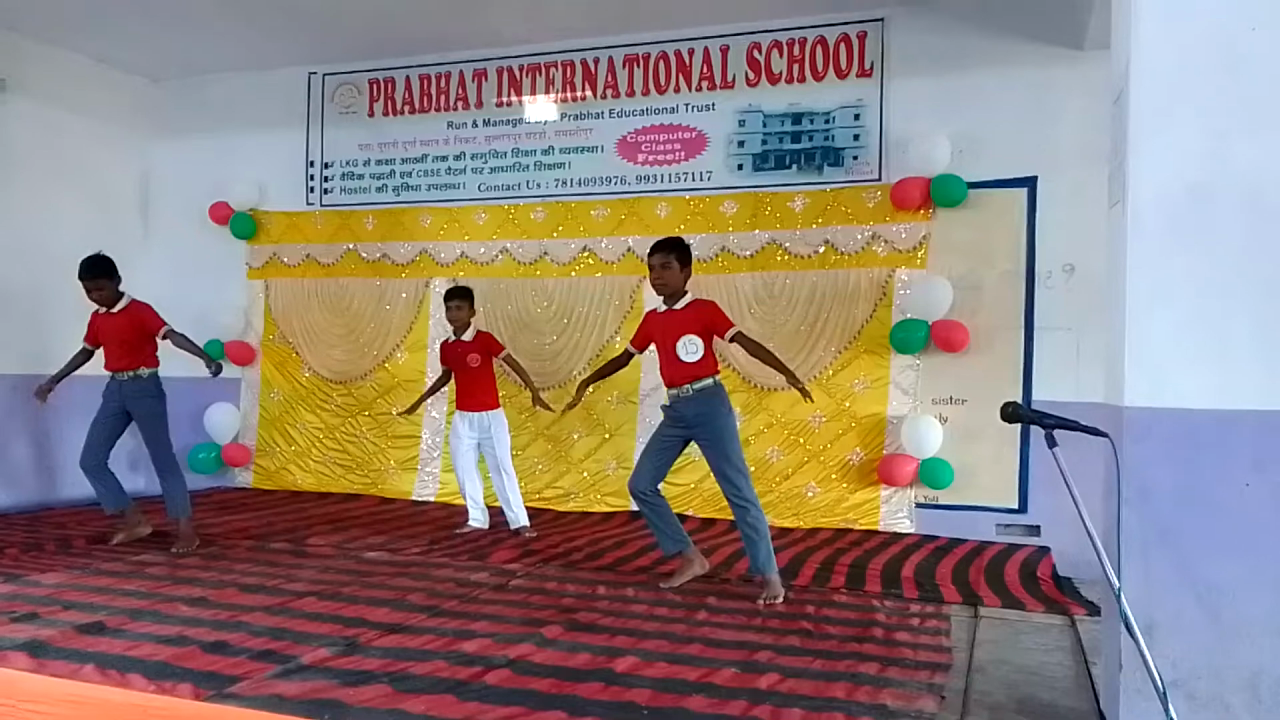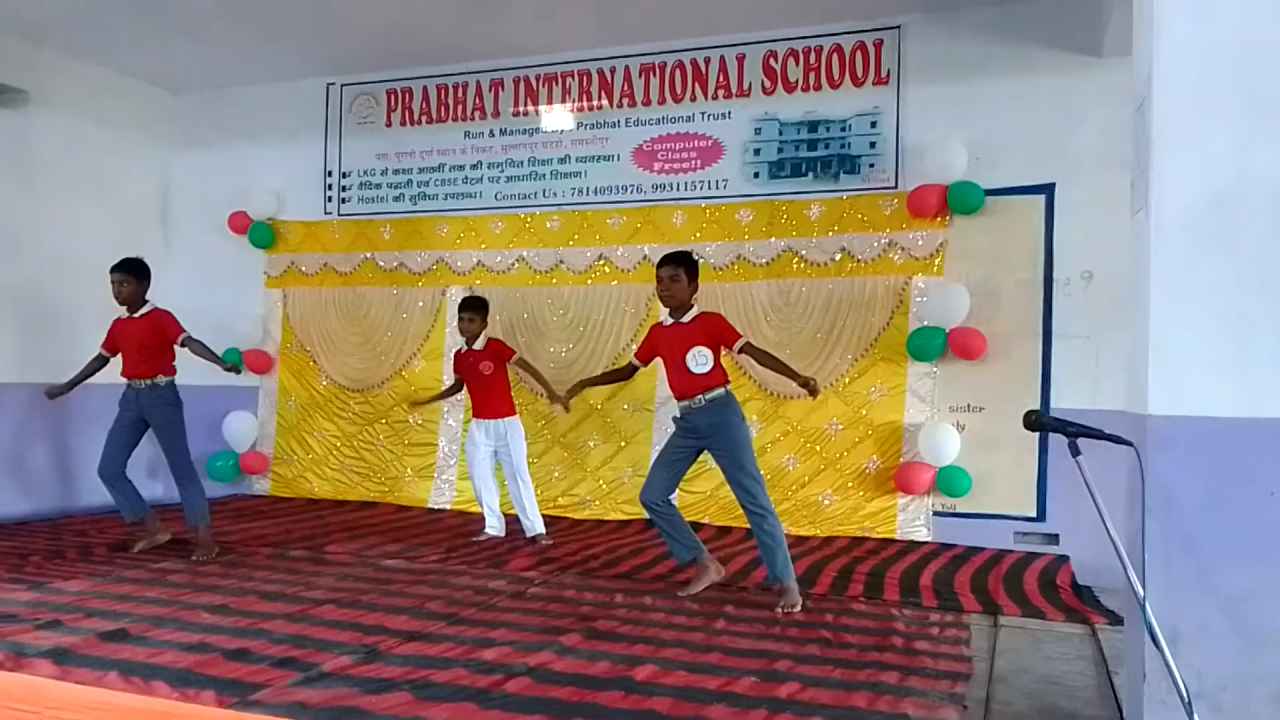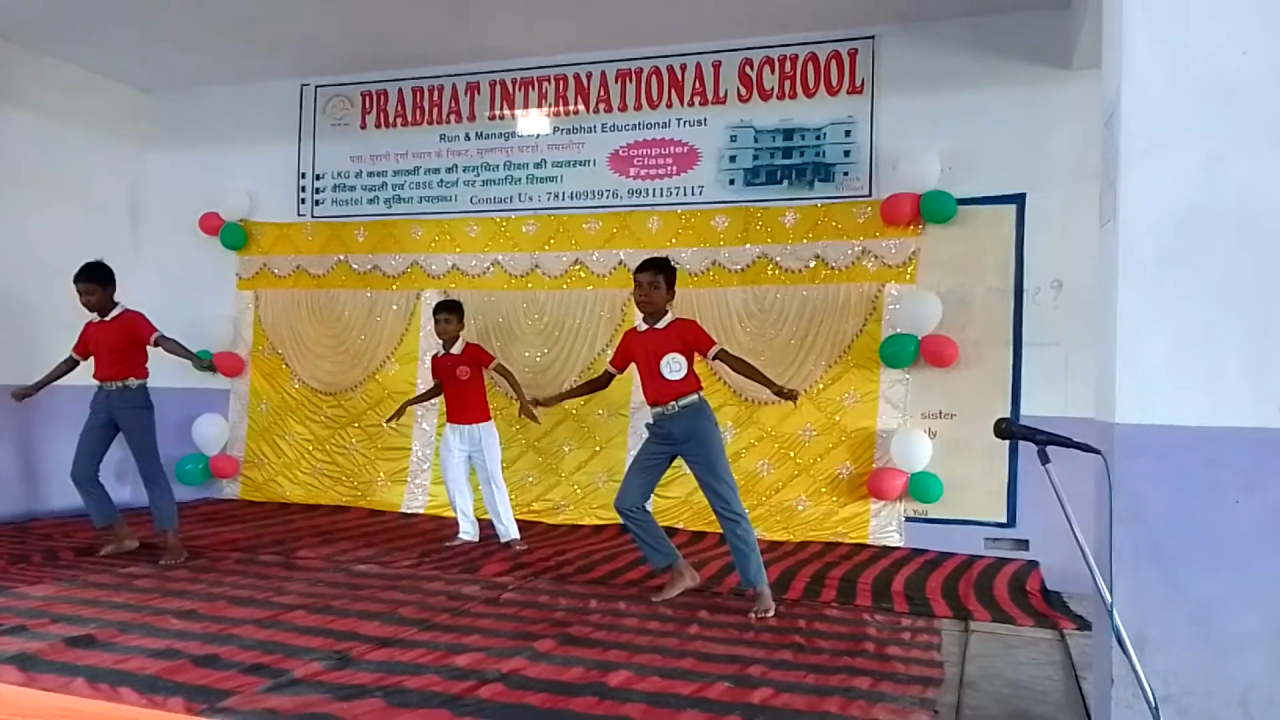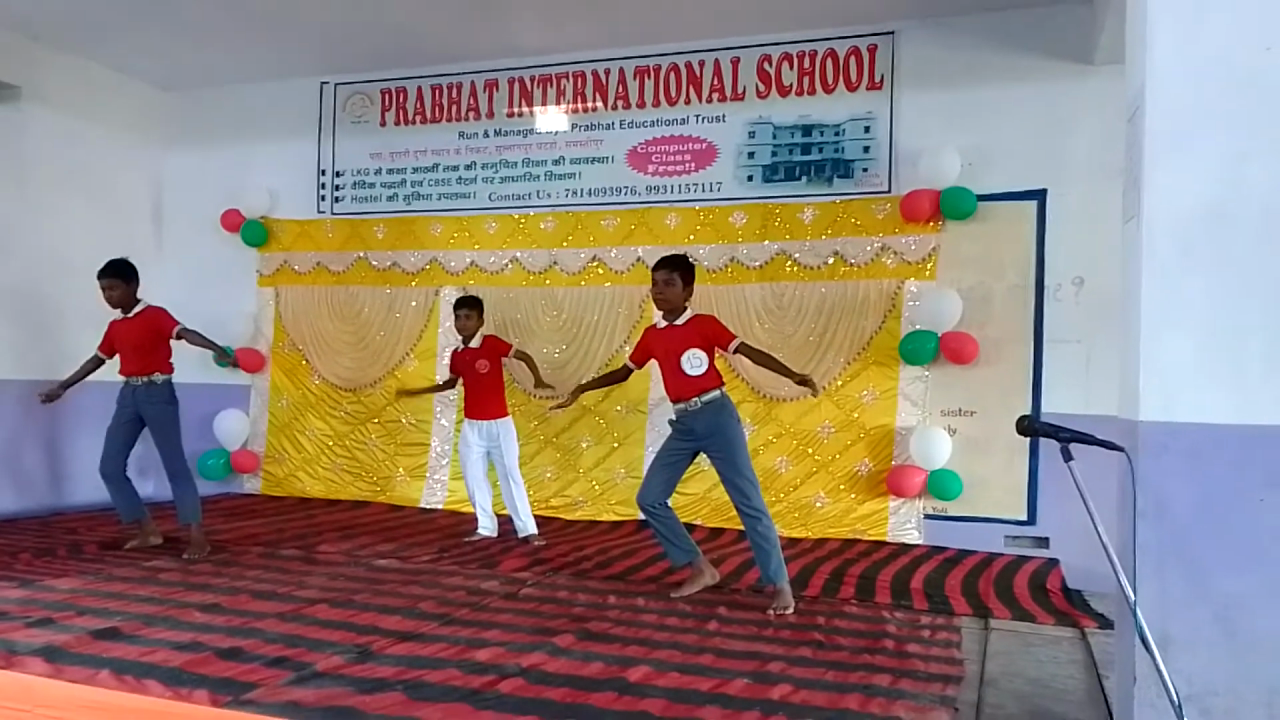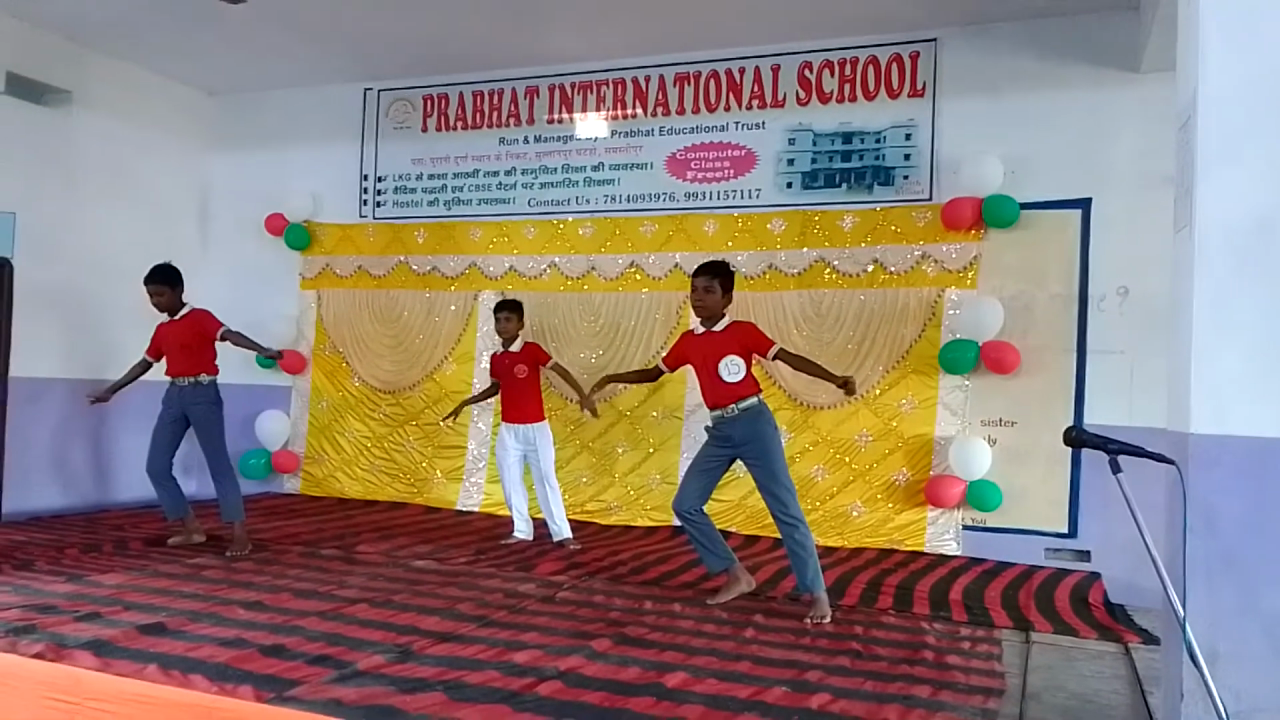
dt=1s
person 1, frame 1
left shoulder: (705, 310)
right shoulder: (651, 319)
left elbow: (747, 343)
right elbow: (624, 357)
left wrist: (789, 375)
right wrist: (585, 383)
left hip: (709, 404)
right hip: (675, 410)
left knee: (738, 491)
right knee: (640, 484)
left ankle: (770, 576)
right ankle: (690, 558)
person 1, frame 2
left shoulder: (712, 322)
right shoulder: (657, 333)
left elbow: (755, 352)
right elbow: (628, 370)
left wrist: (798, 378)
right wrist: (585, 384)
left hip: (721, 414)
right hip: (687, 422)
left knee: (754, 500)
right knee: (652, 495)
left ankle: (788, 583)
right ankle: (705, 565)
person 1, frame 3
left shoulder: (686, 329)
right shoulder: (631, 338)
left elbow: (729, 359)
right elbow: (603, 380)
left wrist: (773, 386)
right wrist: (559, 398)
left hip: (695, 420)
right hip: (660, 428)
left knee: (727, 506)
right knee: (627, 502)
left ankle: (761, 589)
right ankle: (680, 571)
person 1, frame 4
left shoulder: (706, 324)
right shoulder: (651, 335)
left elbow: (750, 352)
right elbow: (623, 372)
left wrist: (794, 376)
right wrist: (581, 389)
left hip: (717, 416)
right hip: (683, 424)
left knee: (748, 502)
right knee: (649, 498)
left ankle: (780, 586)
right ankle: (700, 569)
person 1, frame 5
left shoulder: (744, 331)
right shoulder: (688, 341)
left elbow: (790, 358)
right elbow: (654, 373)
left wrist: (835, 379)
right wrist: (611, 379)
left hip: (754, 423)
right hip: (719, 431)
left knee: (785, 509)
right knee: (685, 504)
left ankle: (817, 594)
right ankle: (736, 576)
person 2, frame 1
left shoulder: (140, 311)
right shoulder: (96, 318)
left elbow: (172, 335)
right elbow: (86, 352)
left wrist: (206, 357)
right wrist: (53, 381)
left hip: (144, 388)
right hip: (114, 390)
left knee: (163, 459)
right knee: (91, 460)
left ankle: (186, 528)
right ankle: (134, 520)
person 2, frame 2
left shoulder: (161, 318)
right shoulder: (118, 325)
left elbow: (189, 342)
right elbow: (101, 358)
left wrist: (221, 363)
right wrist: (67, 386)
left hip: (161, 396)
right hip: (131, 398)
left knee: (181, 467)
right knee: (109, 469)
left ankle: (205, 536)
right ankle: (153, 528)
person 2, frame 3
left shoulder: (132, 320)
right shoulder: (90, 328)
left elbow: (163, 341)
right elbow: (71, 361)
left wrist: (195, 359)
right wrist: (35, 387)
left hip: (132, 398)
right hip: (102, 400)
left knee: (151, 470)
right knee: (82, 472)
left ankle: (174, 542)
right ankle: (122, 534)
person 2, frame 4
left shoulder: (155, 315)
right shoulder: (114, 327)
left elbow: (185, 333)
right elbow: (97, 360)
left wrist: (218, 350)
right wrist: (62, 387)
left hip: (157, 393)
right hip: (128, 395)
left knee: (175, 465)
right knee: (110, 467)
left ankle: (198, 537)
right ankle: (148, 531)
person 2, frame 5
left shoulder: (200, 318)
right shoulder: (161, 330)
left elbow: (229, 335)
right elbow: (145, 363)
left wrist: (263, 350)
right wrist: (111, 390)
left hip: (202, 394)
right hip: (173, 396)
left knee: (219, 464)
right knee: (156, 466)
left ankle: (240, 534)
right ankle: (191, 528)
person 3, frame 1
left shoulder: (484, 339)
right shoulder: (446, 346)
left elbow: (512, 363)
left wrist: (535, 393)
right wrist: (419, 402)
left hip: (491, 416)
right hip: (463, 419)
left knee: (502, 469)
right knee: (464, 470)
left ankle: (520, 521)
right ankle: (477, 519)
person 3, frame 2
left shoulder: (495, 346)
right shoulder: (459, 356)
left elbow: (525, 366)
left wrist: (550, 392)
right wrist: (431, 399)
left hip: (507, 423)
right hip: (479, 426)
left knee: (518, 476)
right knee: (480, 478)
left ankle: (536, 529)
right ankle: (493, 527)
person 3, frame 3
left shoulder: (474, 351)
right shoulder: (437, 360)
left elbow: (505, 372)
left wrist: (523, 402)
right wrist: (407, 403)
left hip: (481, 429)
right hip: (453, 431)
left knee: (492, 481)
right knee: (454, 482)
left ankle: (510, 534)
right ankle: (467, 532)
person 3, frame 4
left shoulder: (492, 343)
right shoulder: (456, 355)
left elbow: (524, 356)
right elbow: (450, 383)
left wrist: (538, 379)
right wrist: (418, 392)
left hip: (499, 424)
right hip: (472, 426)
left knee: (510, 476)
right knee: (474, 478)
left ankle: (528, 530)
right ankle: (486, 527)
person 3, frame 5
left shoulder: (532, 350)
right shoulder: (496, 358)
left elbow: (561, 370)
left wrist: (583, 395)
right wrist: (464, 403)
left hip: (536, 428)
right hip: (508, 430)
left knee: (546, 480)
right knee: (511, 482)
left ankle: (563, 533)
right ankle: (522, 530)
